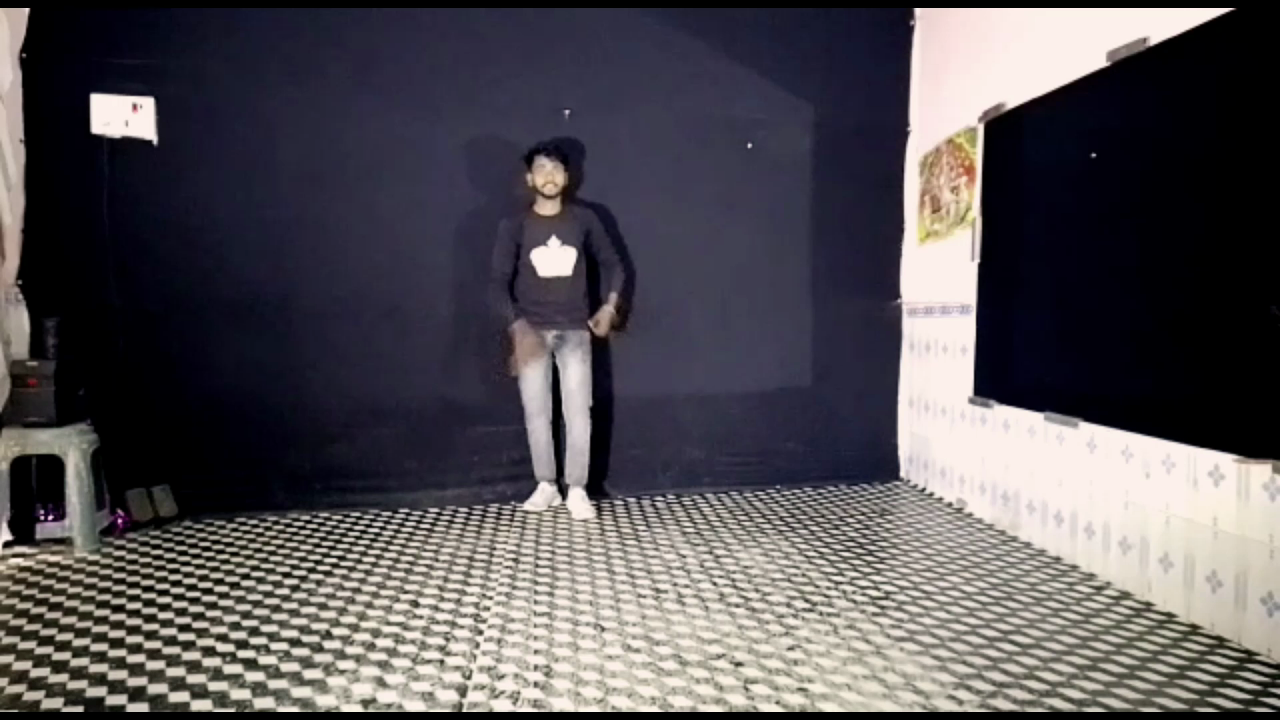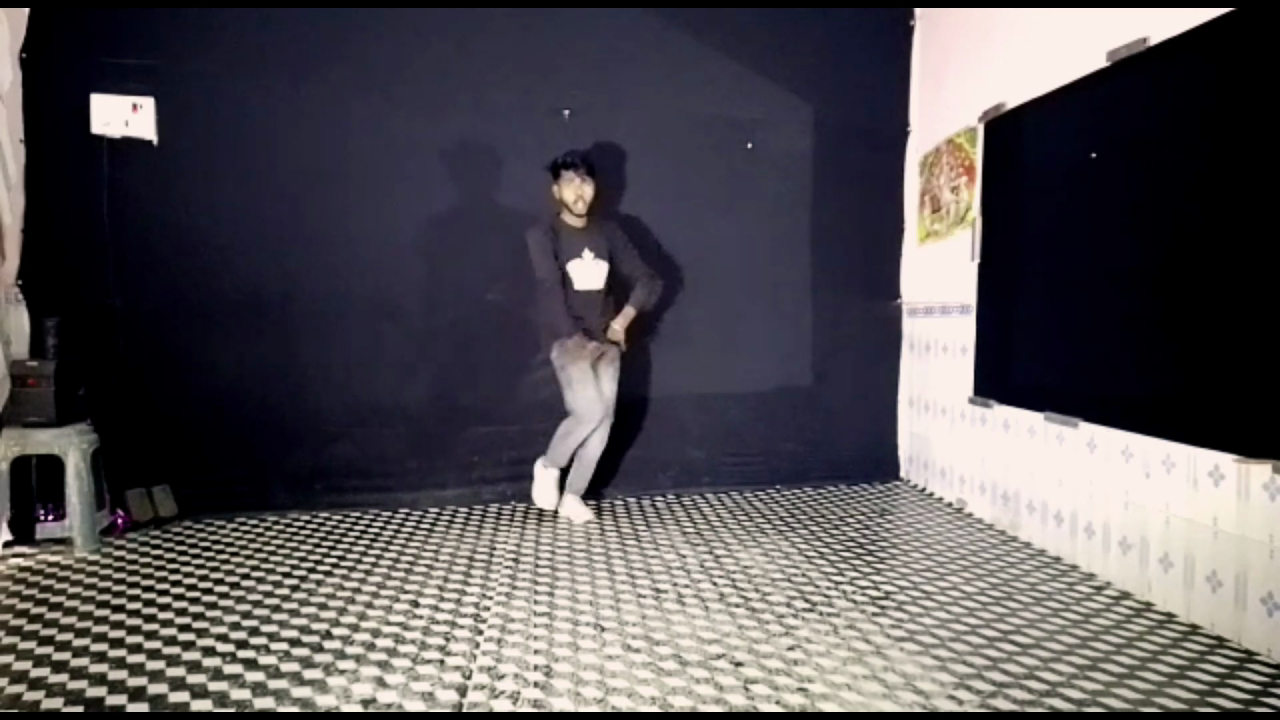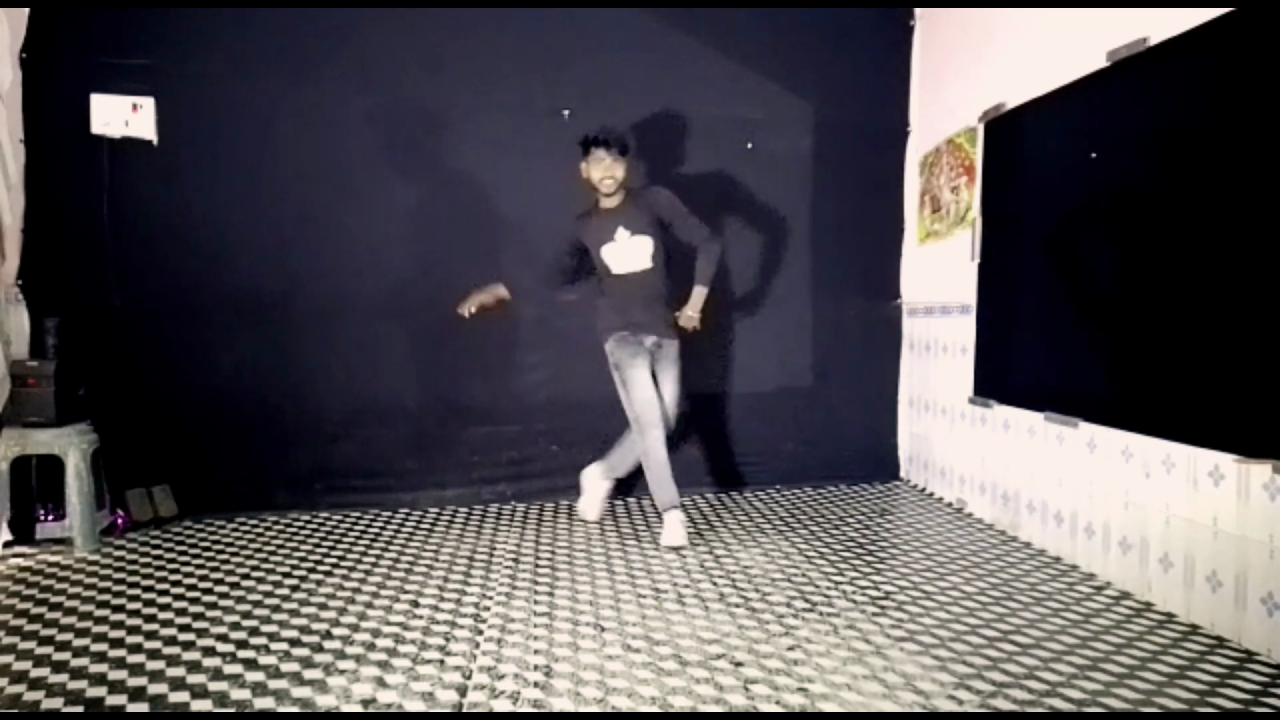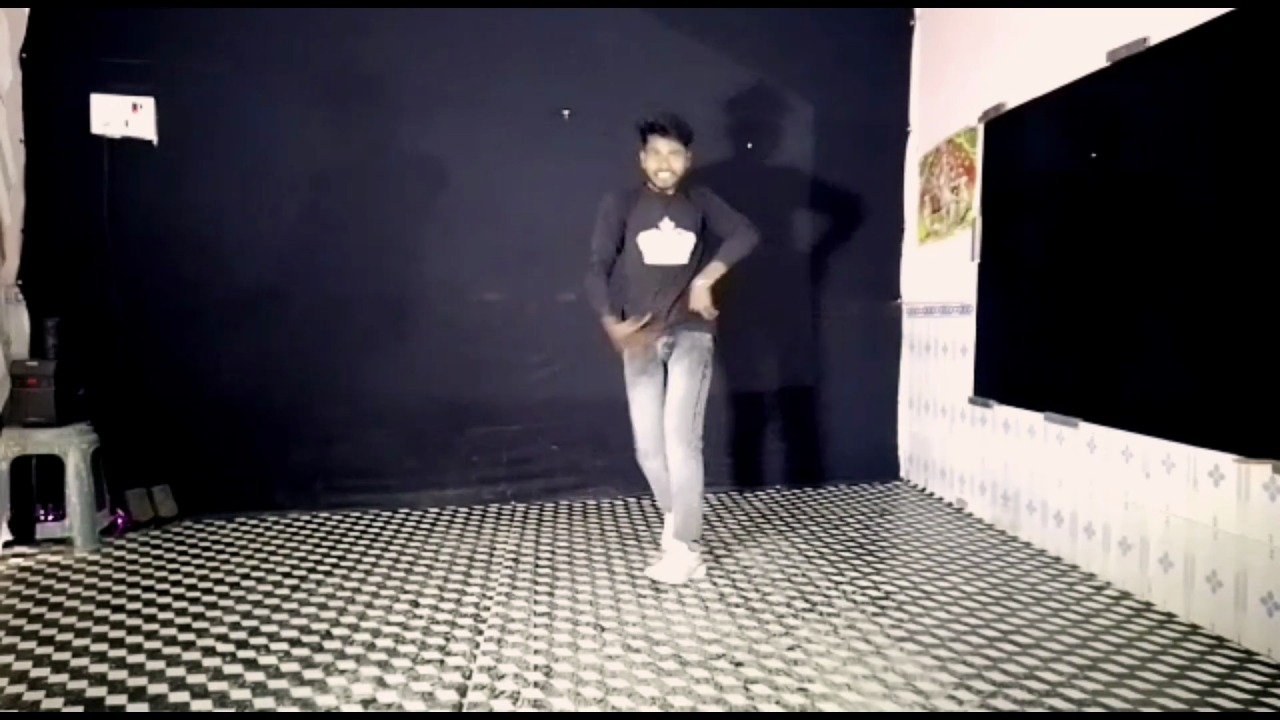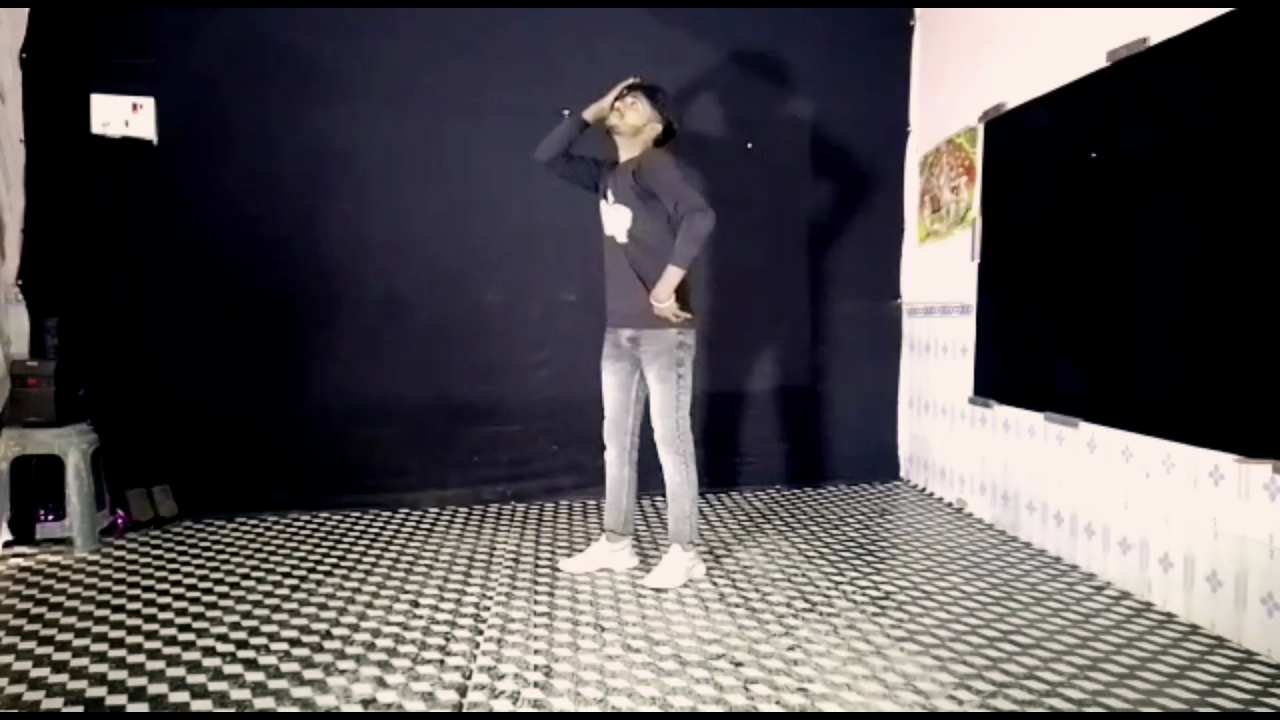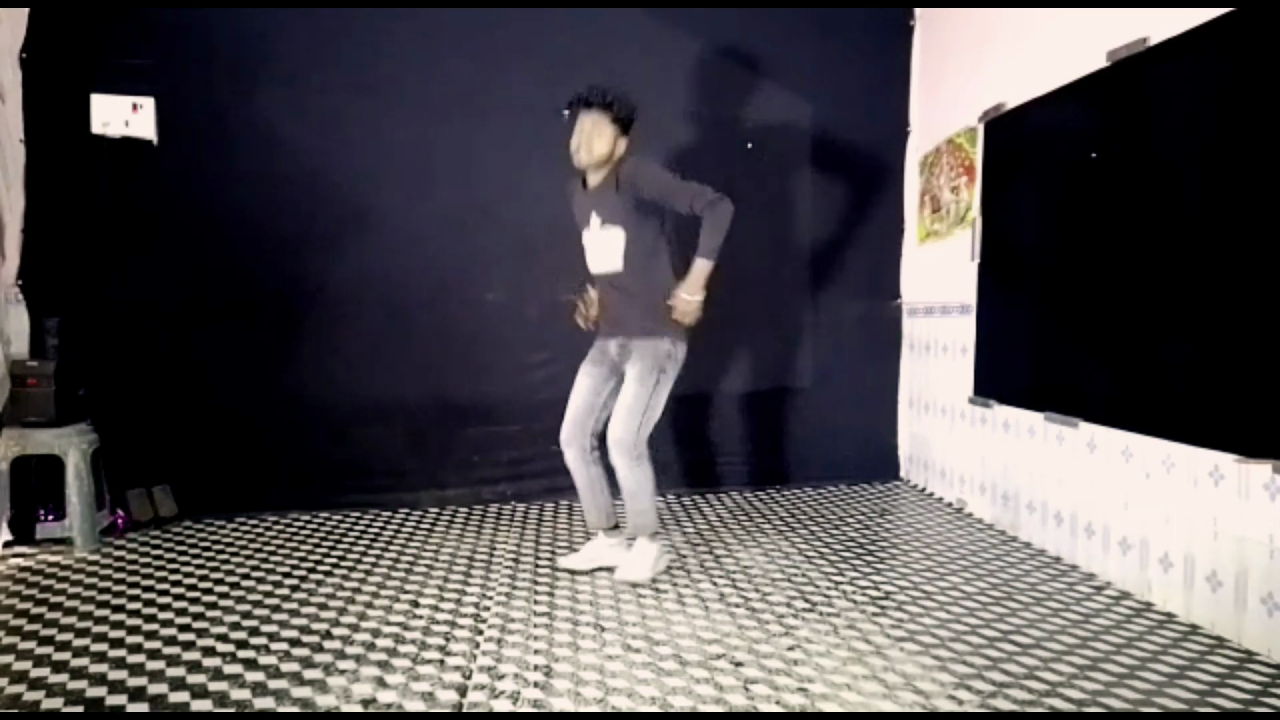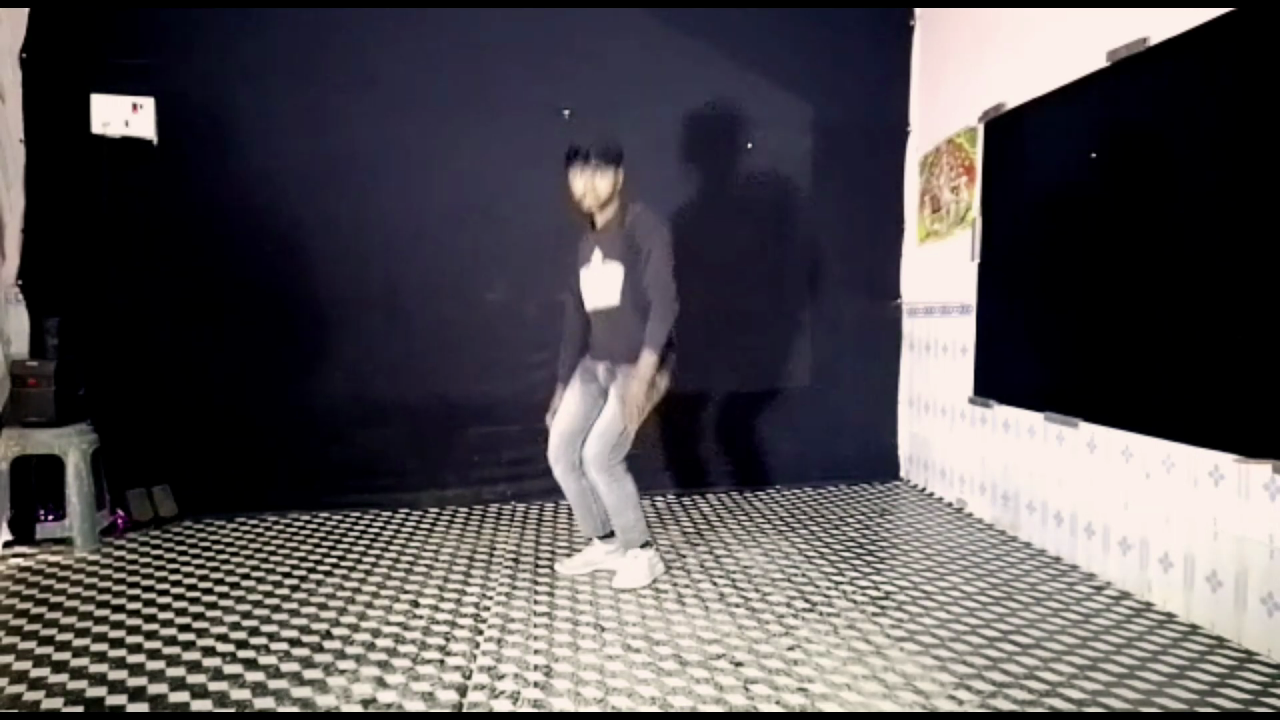
dt=0.5s
person 1, frame 1
left shoulder: (584, 219)
right shoulder: (514, 226)
left elbow: (612, 265)
right elbow: (499, 283)
left wrist: (610, 307)
right wrist: (517, 327)
left hip: (574, 329)
right hip: (531, 330)
left knee: (577, 409)
right knee: (536, 412)
left ankle: (577, 490)
right ankle: (546, 486)
person 1, frame 2
left shoulder: (609, 232)
right shoulder: (542, 236)
left elbow: (649, 281)
right elbow: (551, 292)
left wrist: (624, 317)
right wrist: (576, 344)
left hip: (604, 341)
right hip: (566, 340)
left knee: (602, 422)
right knee: (590, 412)
left ankle: (572, 496)
right ankle: (549, 465)
person 1, frame 3
left shoulder: (655, 200)
right shoulder: (584, 227)
left elbow: (708, 242)
right elbow: (558, 276)
left wrist: (696, 298)
right wrist: (502, 291)
left hip: (663, 330)
right hip: (620, 335)
left knee: (661, 420)
right knee: (651, 419)
left ankle: (601, 473)
right ankle: (671, 512)
person 1, frame 4
left shoulder: (700, 201)
right shoulder: (618, 205)
left elbow: (744, 233)
right elbow: (596, 272)
left wrist: (705, 279)
right wrist: (613, 324)
left hip: (690, 334)
right hip: (642, 341)
left knee: (680, 438)
right knee: (648, 444)
left ankle: (686, 548)
right ankle: (674, 519)
person 1, frame 5
left shoulder: (655, 166)
right shoulder: (608, 174)
left elbow: (698, 216)
right elbow: (547, 155)
left wrist: (669, 282)
right wrist: (593, 111)
left hip: (664, 329)
right hip: (621, 330)
left knee: (670, 440)
right knee: (617, 440)
left ankle: (684, 552)
right ankle: (616, 543)
person 1, frame 6
left shoulder: (639, 177)
right shoulder: (578, 192)
left elbow: (716, 207)
left wrist: (696, 282)
right wrist: (594, 296)
left hip: (655, 338)
right hip: (609, 341)
left knee: (623, 441)
right knee: (574, 438)
left ankle: (648, 544)
right ankle: (607, 537)
person 1, frame 7
left shoulder: (644, 224)
right shoulder: (585, 242)
left elbow: (663, 301)
right elbow: (577, 319)
left wrist: (646, 374)
right wrist: (562, 392)
left hip: (636, 368)
right hip: (593, 365)
left knee: (597, 456)
right knee: (560, 452)
left ankle: (642, 552)
right ankle: (602, 544)
